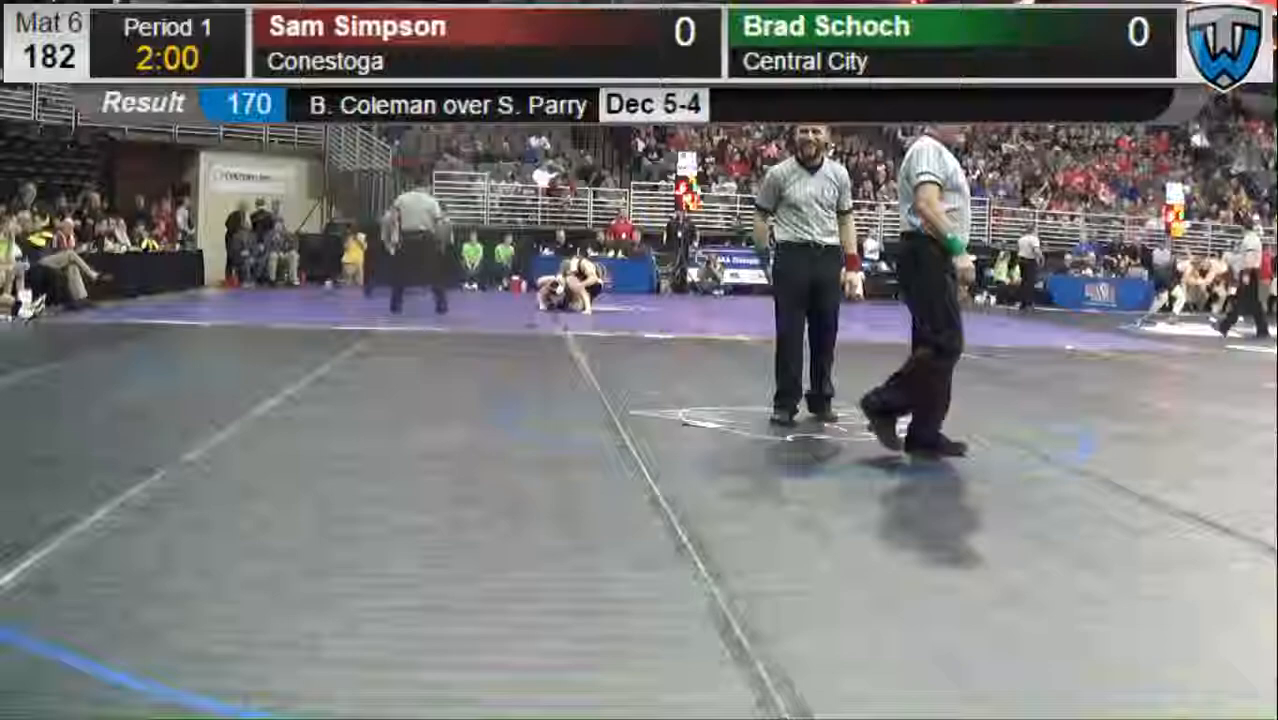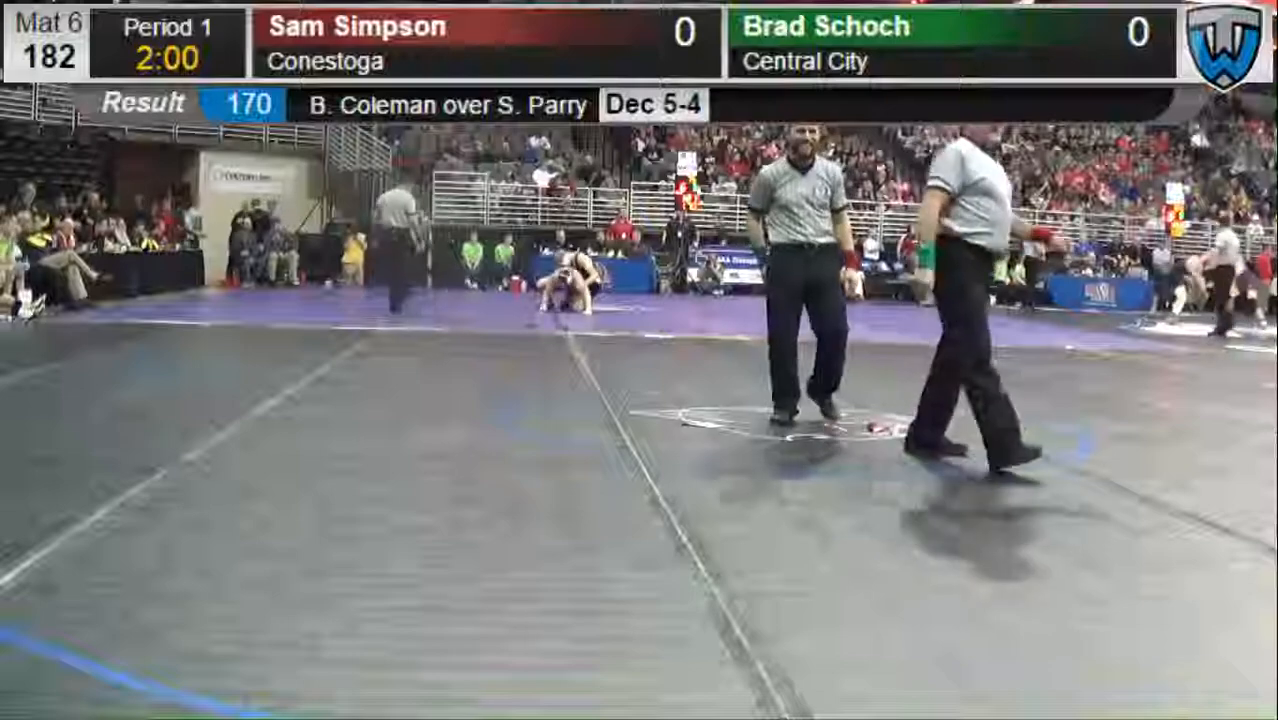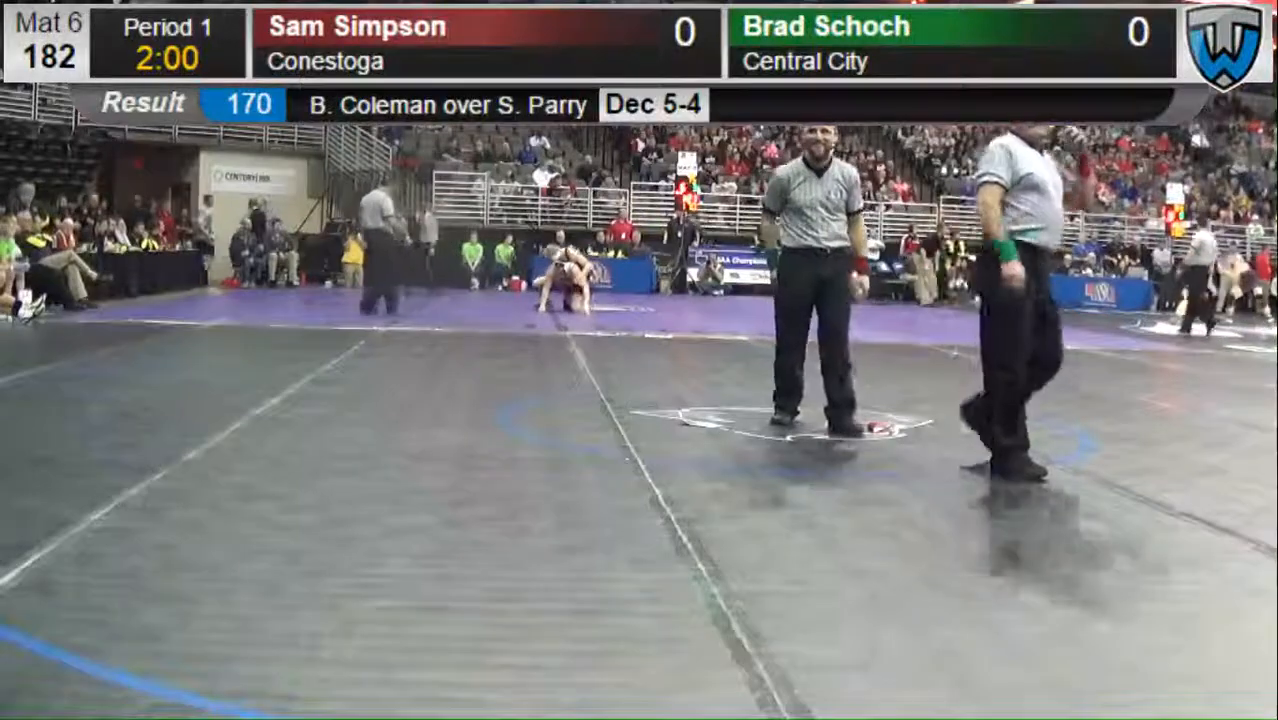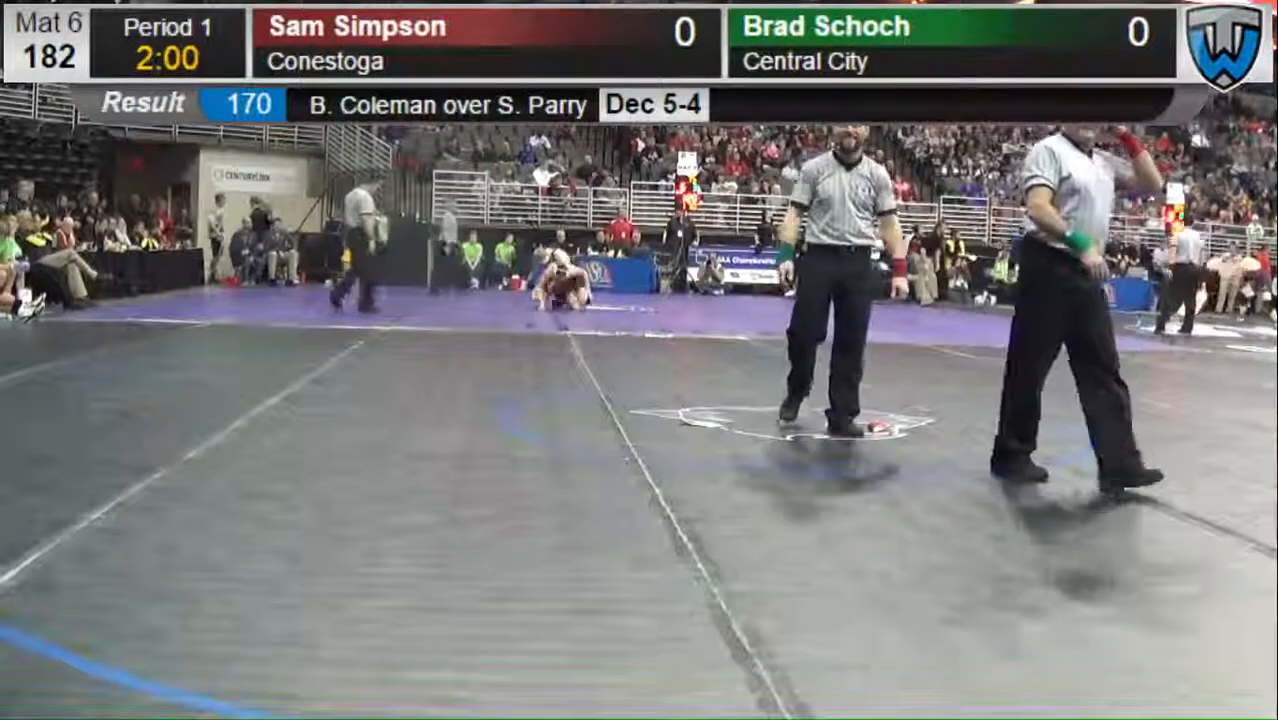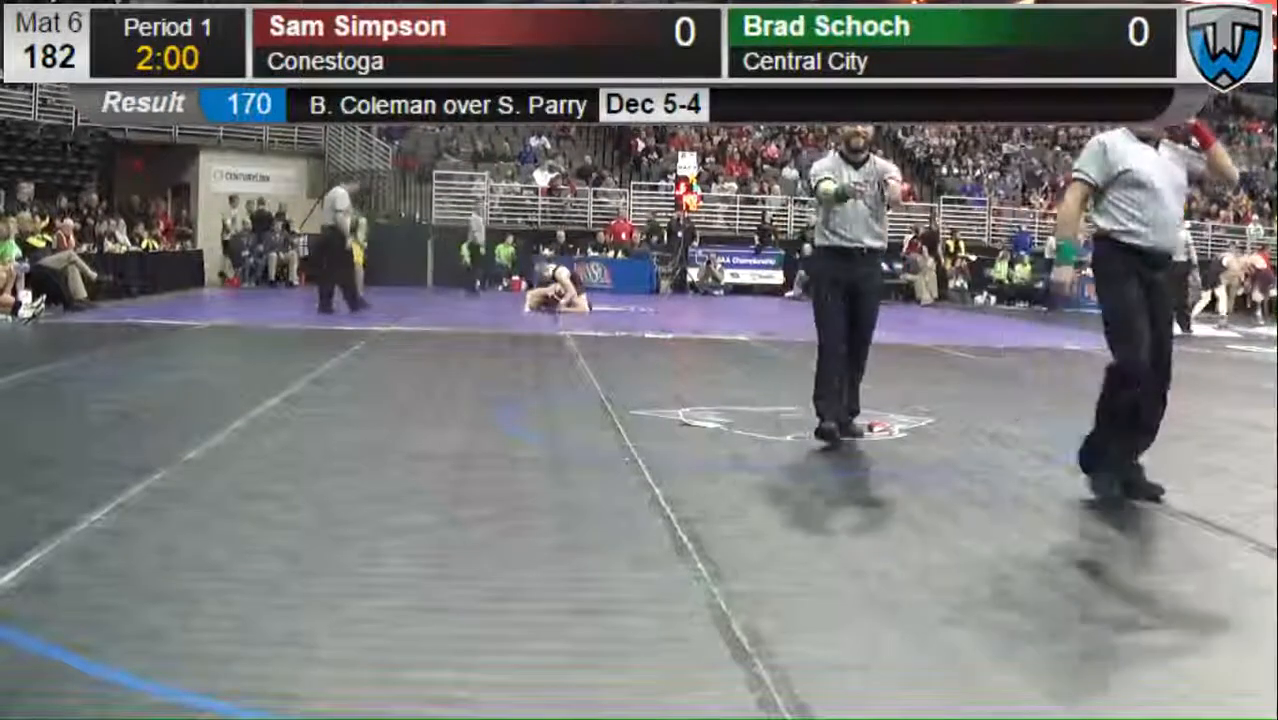
dt=0.4s
person 1, frame 1
left shoulder: (941, 154)
right shoulder: (929, 149)
right elbow: (927, 204)
left wrist: (953, 252)
right wrist: (957, 249)
left hip: (934, 258)
right hip: (928, 255)
left knee: (933, 343)
right knee: (946, 342)
left ankle: (924, 433)
right ankle: (885, 402)
person 1, frame 2
left shoulder: (992, 165)
right shoulder: (957, 153)
left elbow: (1000, 220)
right elbow: (931, 208)
left wrist: (1040, 234)
left hip: (979, 264)
right hip: (959, 260)
left knee: (956, 352)
right knee: (975, 353)
left ankle: (926, 433)
right ankle: (1004, 446)
person 1, frame 3
left shoulder: (1048, 160)
right shoulder: (1004, 149)
left elbow: (1083, 200)
right elbow: (987, 205)
left wrist: (1083, 160)
right wrist: (1007, 256)
left hip: (1038, 265)
right hip: (1008, 263)
left knee: (1047, 355)
right knee: (1007, 358)
left ankle: (984, 411)
right ankle: (1008, 454)
person 1, frame 4
left shoulder: (1104, 161)
right shoulder: (1049, 151)
left elbow: (1150, 183)
right elbow: (1039, 207)
left wrist: (1129, 140)
right wrist: (1082, 246)
left hip: (1086, 272)
right hip: (1051, 267)
left knee: (1103, 369)
right knee: (1029, 365)
left ankle: (1119, 464)
right ankle: (1011, 454)
person 1, frame 5
left shoulder: (1177, 154)
right shoulder: (1108, 145)
left elbow: (1228, 175)
right elbow: (1072, 201)
left wrist: (1198, 129)
left hip: (1161, 268)
right hip: (1120, 263)
left knee: (1156, 372)
right knee: (1134, 364)
left ankle: (1123, 464)
right ankle: (1100, 456)
person 2, frame 1
left shoulder: (839, 174)
right shoulder: (779, 174)
left elbow: (845, 222)
right elbow: (761, 218)
left wrist: (851, 264)
right wrist: (765, 259)
left hip: (828, 259)
right hip: (792, 257)
left knee: (825, 334)
right knee: (789, 334)
left ankle: (821, 400)
right ankle: (785, 403)
person 2, frame 2
left shoulder: (831, 172)
right shoulder: (770, 175)
left elbow: (840, 218)
right elbow: (754, 218)
left wrist: (849, 261)
right wrist: (763, 257)
left hip: (824, 258)
right hip: (786, 258)
left knee: (835, 331)
right knee: (782, 335)
left ankle: (822, 390)
right ankle: (784, 403)
person 2, frame 3
left shoulder: (848, 175)
right shoulder: (785, 175)
left elbow: (855, 223)
right elbow: (769, 220)
left wrist: (862, 267)
right wrist: (774, 261)
left hip: (836, 262)
right hip: (796, 261)
left knee: (836, 339)
right knee: (790, 338)
left ankle: (840, 414)
right ankle: (786, 405)
person 2, frame 4
left shoulder: (877, 174)
right shoulder: (814, 169)
left elbow: (890, 222)
right elbow: (794, 214)
left wrist: (899, 268)
right wrist: (786, 256)
left hip: (859, 262)
right hip: (819, 258)
left knee: (851, 342)
right knee: (803, 331)
left ankle: (841, 415)
right ankle: (795, 393)
person 2, frame 5
left shoulder: (884, 168)
right shoulder: (824, 166)
left elbow: (893, 197)
right elbow: (827, 193)
left wrist: (894, 190)
right wrist: (847, 190)
left hip: (869, 263)
right hip: (830, 261)
left knee: (858, 345)
right knee: (832, 343)
left ankle: (845, 414)
right ankle: (829, 419)
